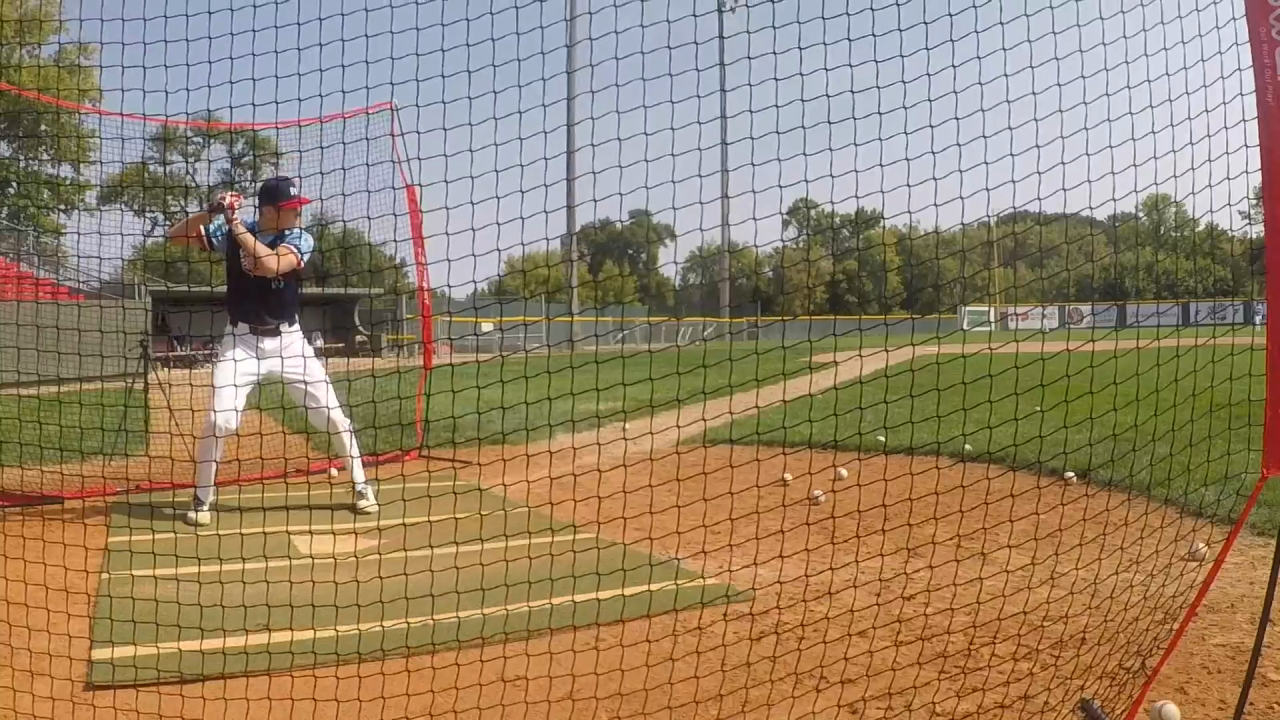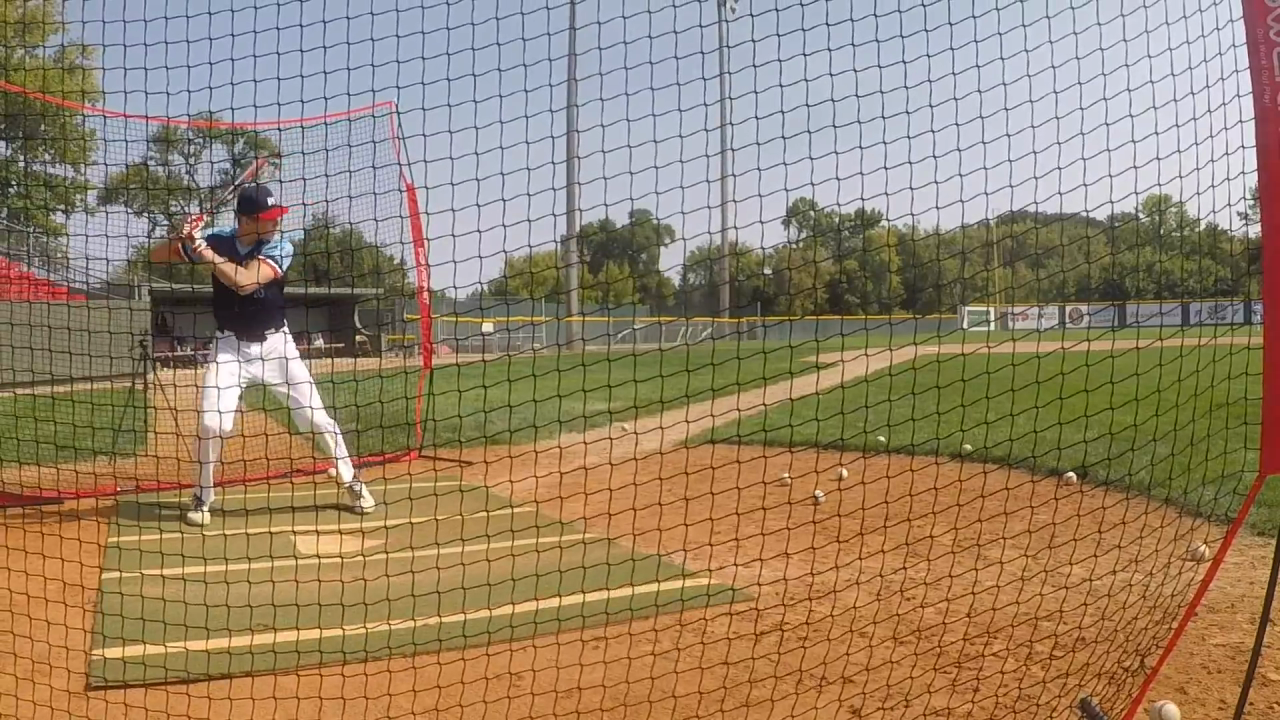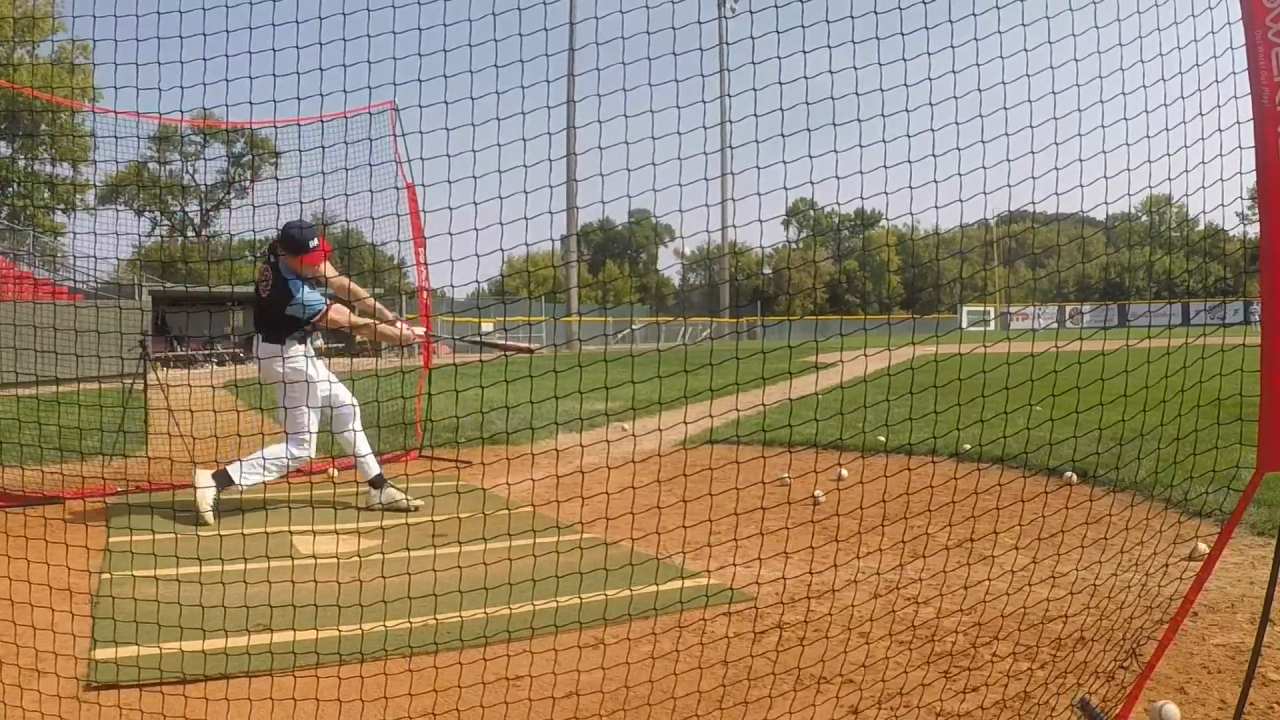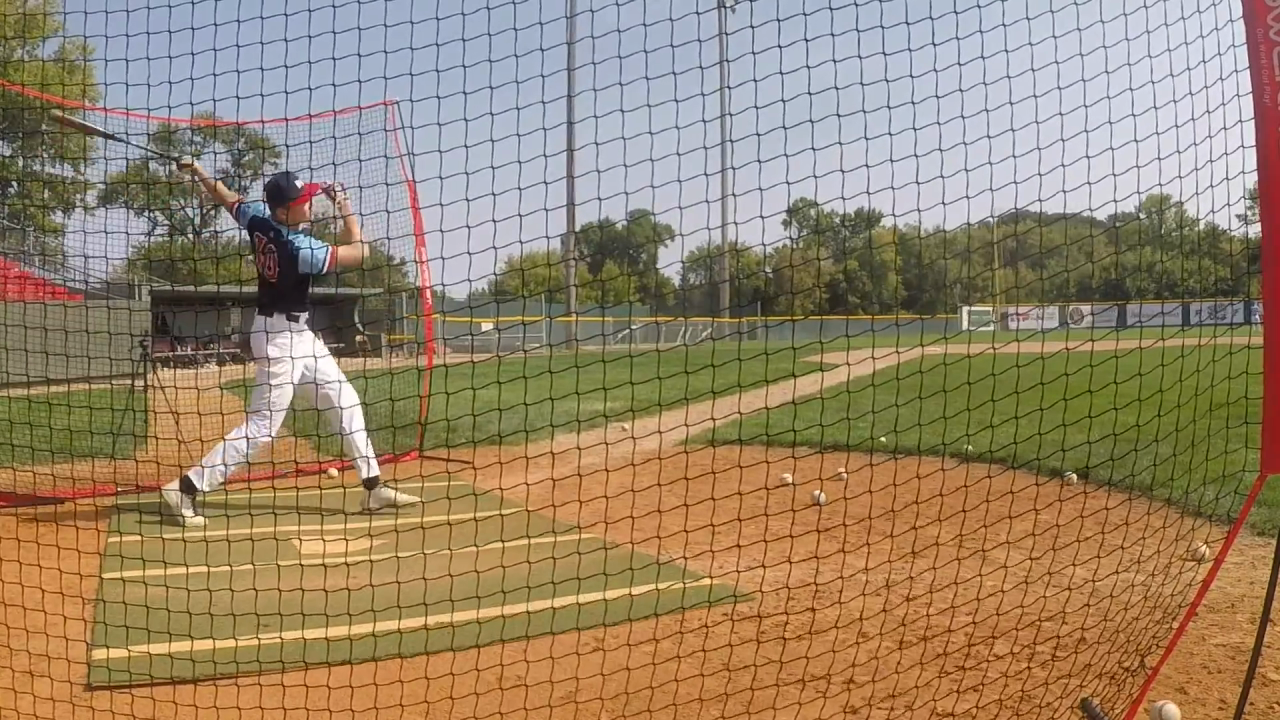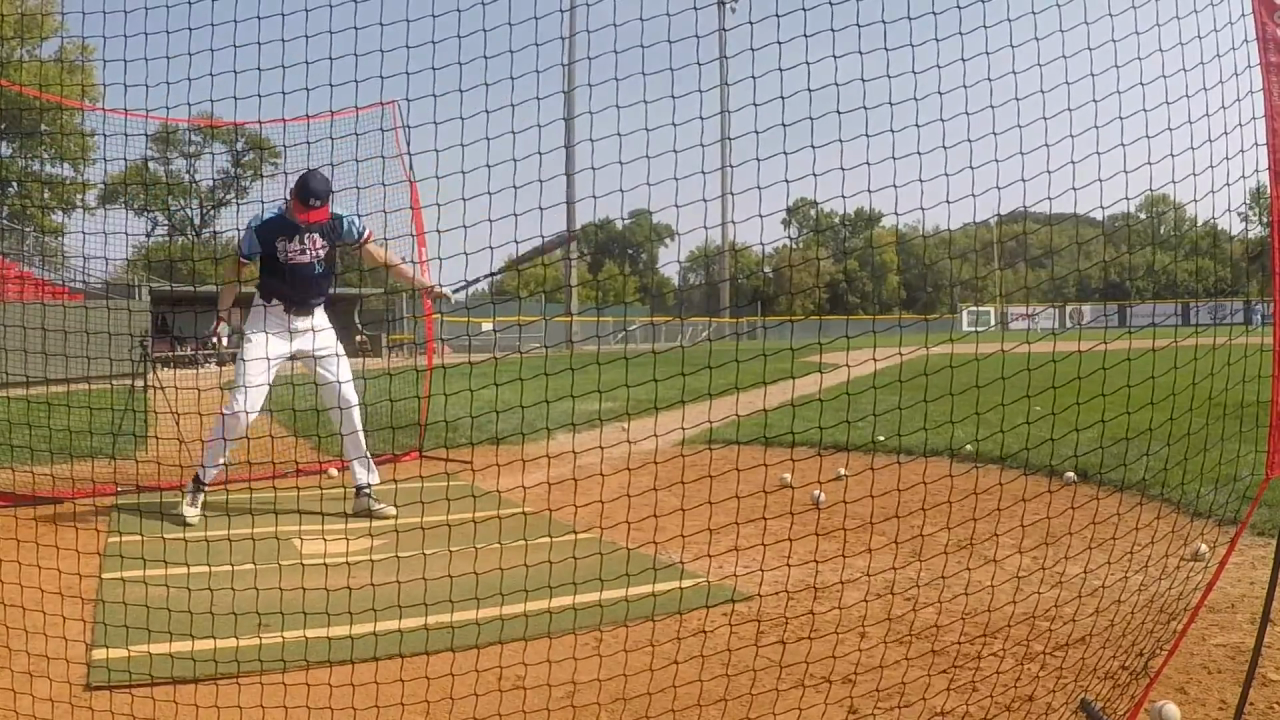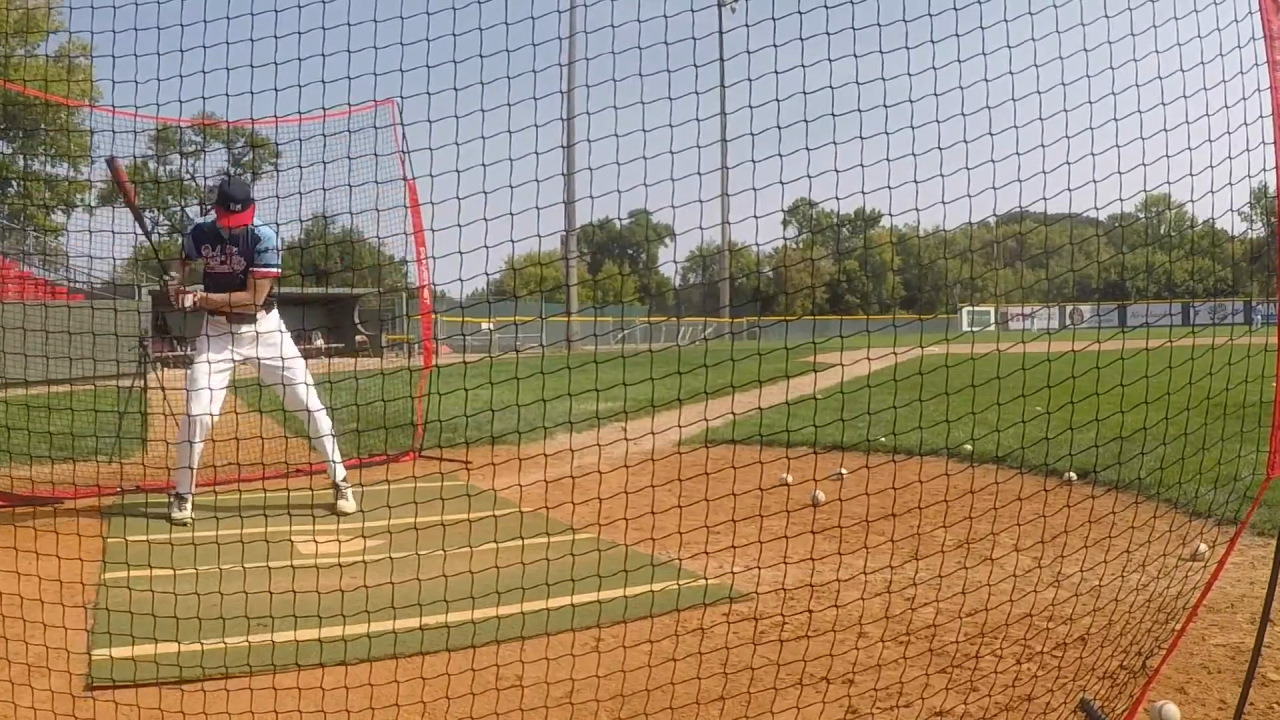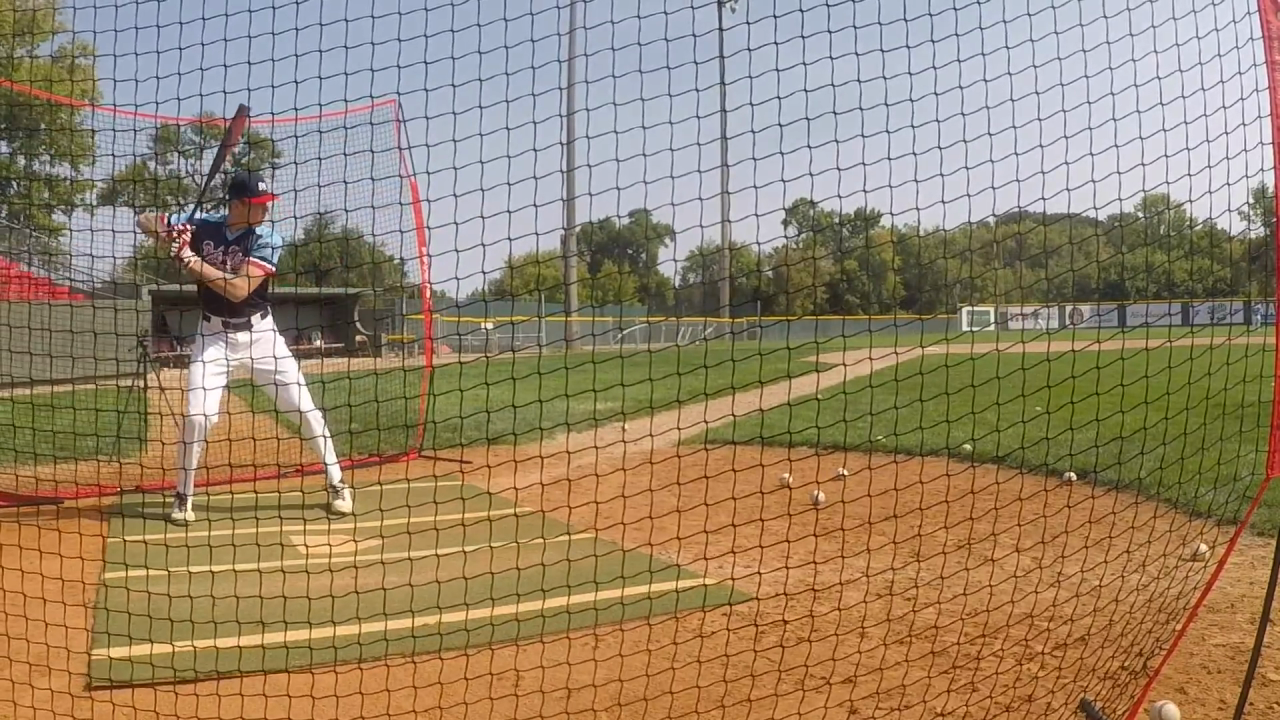
dt=0.7s
person 1, frame 1
left shoulder: (300, 239)
right shoulder: (231, 232)
left elbow: (271, 265)
right elbow: (175, 235)
left wrist: (236, 226)
right wrist: (213, 211)
left hip: (288, 339)
right hip: (242, 341)
left knee: (332, 413)
right knee: (219, 420)
left ankle: (361, 485)
right ankle: (202, 499)
person 1, frame 2
left shoulder: (280, 246)
right shoulder: (217, 240)
left elbow: (244, 282)
right elbow: (157, 256)
left wrist: (201, 250)
right wrist: (181, 236)
left hip: (275, 342)
right hip: (230, 346)
left knee: (316, 417)
right knee: (212, 423)
left ankle: (351, 483)
right ankle: (202, 499)
person 1, frame 3
left shoulder: (295, 253)
right shoulder: (296, 293)
left elbow: (340, 282)
right elbow: (351, 323)
left wrist: (385, 314)
right wrist: (398, 335)
left hip: (293, 351)
right hip: (287, 356)
left knee: (347, 406)
right knee: (299, 448)
left ankle: (379, 489)
right ankle: (214, 480)
person 1, frame 4
left shoulder: (260, 220)
right shoulder: (301, 248)
left elbow: (223, 195)
right elbow: (359, 252)
left wrist: (194, 170)
right wrist: (345, 208)
left hip: (295, 330)
right hip: (281, 335)
left knee: (345, 401)
right knee: (262, 426)
left ankle: (375, 487)
right ankle: (185, 488)
person 1, frame 5
left shoulder: (337, 222)
right shoulder: (263, 226)
left elbow: (377, 253)
right elbow: (237, 273)
left wrist: (420, 282)
right wrist: (222, 316)
left hip: (314, 320)
right hip: (269, 320)
left knee: (346, 402)
right knee: (241, 408)
left ankle: (364, 492)
right ankle: (198, 485)
person 1, frame 6
left shoulder: (265, 238)
right shoulder: (201, 232)
left elbow: (254, 298)
right elbow: (181, 261)
left wrist: (196, 298)
right wrist: (176, 281)
left hip: (265, 328)
right hip: (218, 331)
left knee: (310, 406)
right knee: (198, 413)
left ankle: (340, 482)
right ankle: (182, 494)
person 1, frame 7
left shoulder: (268, 240)
right shoulder: (203, 226)
left elbow: (240, 289)
right elbow: (144, 222)
left wrist: (191, 260)
right wrist: (171, 235)
left hip: (259, 332)
right hip: (215, 334)
left knee: (304, 408)
right knee: (199, 415)
left ankle: (336, 483)
right ankle: (183, 496)
